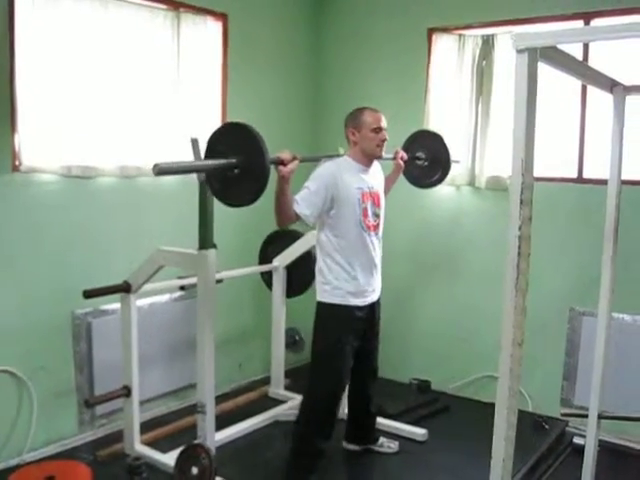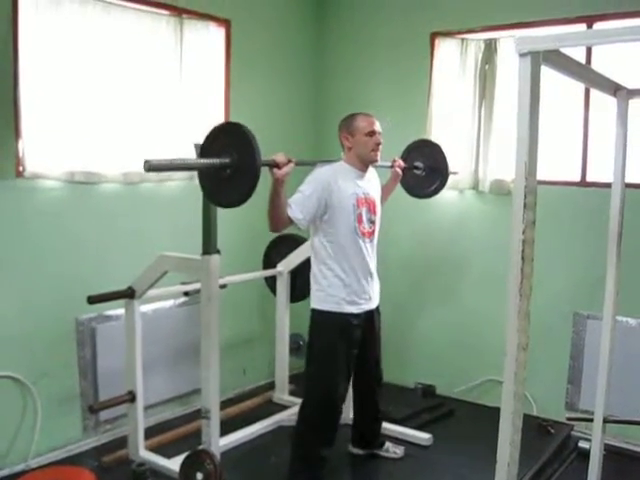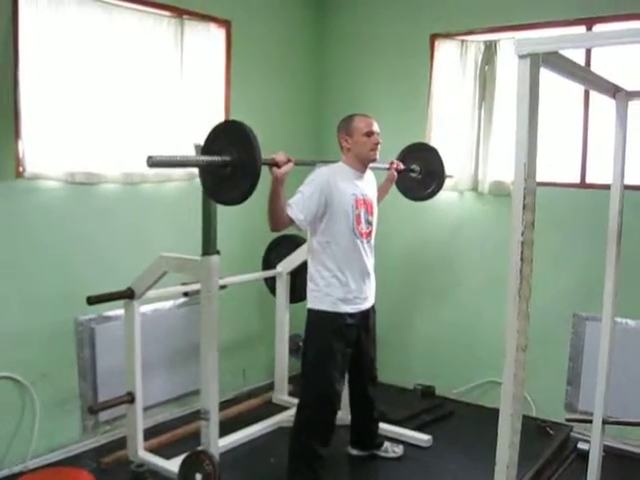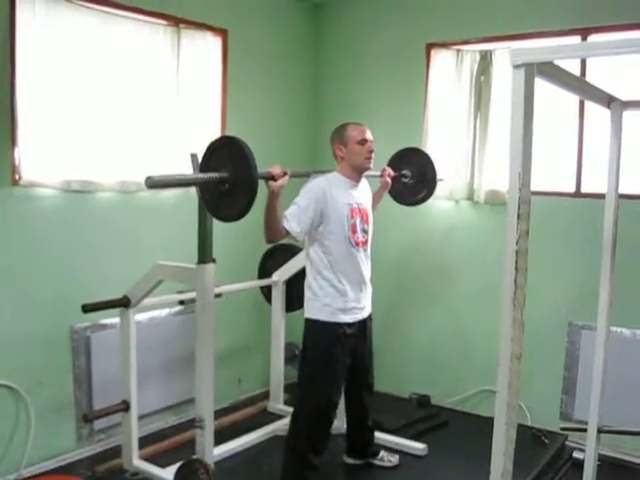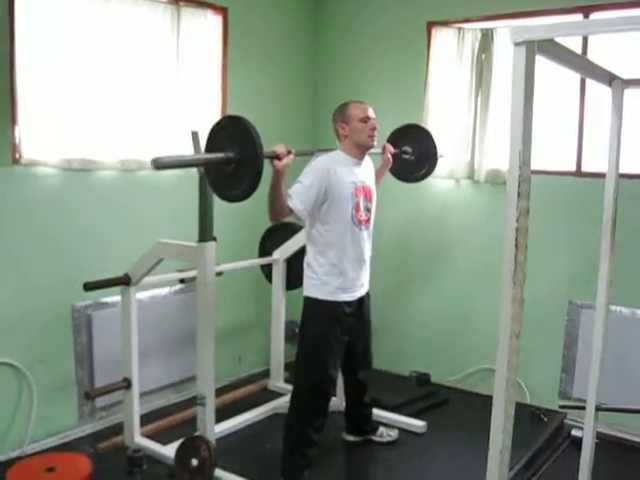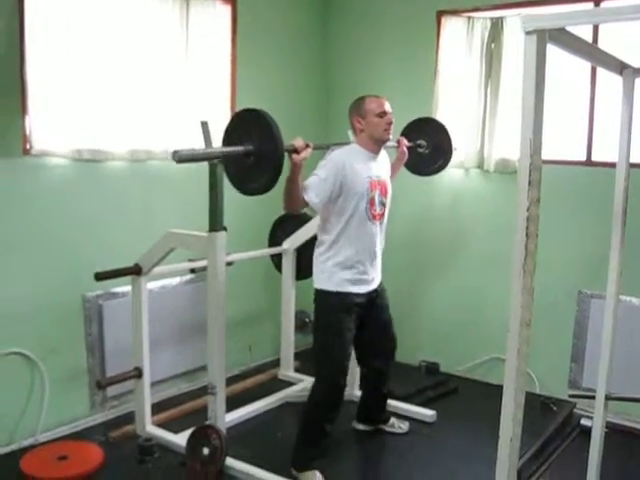
dt=0.5s
person 1, frame 1
left shoulder: (375, 171)
right shoulder: (331, 173)
right elbow: (286, 219)
left wrist: (397, 170)
right wrist: (283, 180)
left hip: (369, 293)
right hip: (338, 298)
left knee: (365, 374)
right knee: (326, 384)
left ankle: (360, 434)
person 1, frame 2
left shoulder: (371, 177)
right shoulder: (325, 179)
right elbow: (279, 223)
left wrist: (395, 179)
right wrist: (278, 182)
left hip: (368, 301)
right hip: (334, 306)
left knee: (370, 380)
right knee: (324, 393)
left ankle: (367, 439)
person 1, frame 3
left shoulder: (368, 179)
right shoulder: (325, 179)
right elbow: (279, 223)
left wrist: (390, 180)
right wrist: (278, 181)
left hip: (363, 301)
right hip: (331, 306)
left knee: (365, 379)
right knee: (321, 393)
left ankle: (365, 439)
person 1, frame 4
left shoulder: (362, 188)
right shoulder: (320, 189)
right elbow: (274, 234)
left wrist: (384, 188)
right wrist: (273, 194)
left hip: (361, 310)
right hip: (329, 316)
left knee: (361, 389)
right knee: (318, 403)
left ankle: (361, 448)
person 1, frame 5
left shoulder: (365, 166)
right shoulder: (324, 168)
right elbow: (278, 214)
left wrist: (385, 166)
right wrist: (278, 173)
left hip: (358, 288)
right hip: (327, 294)
left knee: (359, 366)
right knee: (315, 381)
left ankle: (360, 425)
person 1, frame 6
left shoulder: (381, 159)
right shoulder: (341, 161)
right elbow: (294, 205)
left wrist: (401, 159)
right wrist: (296, 166)
left hip: (371, 280)
right hip: (337, 285)
left knee: (381, 353)
right knee: (332, 374)
left ankle: (372, 415)
